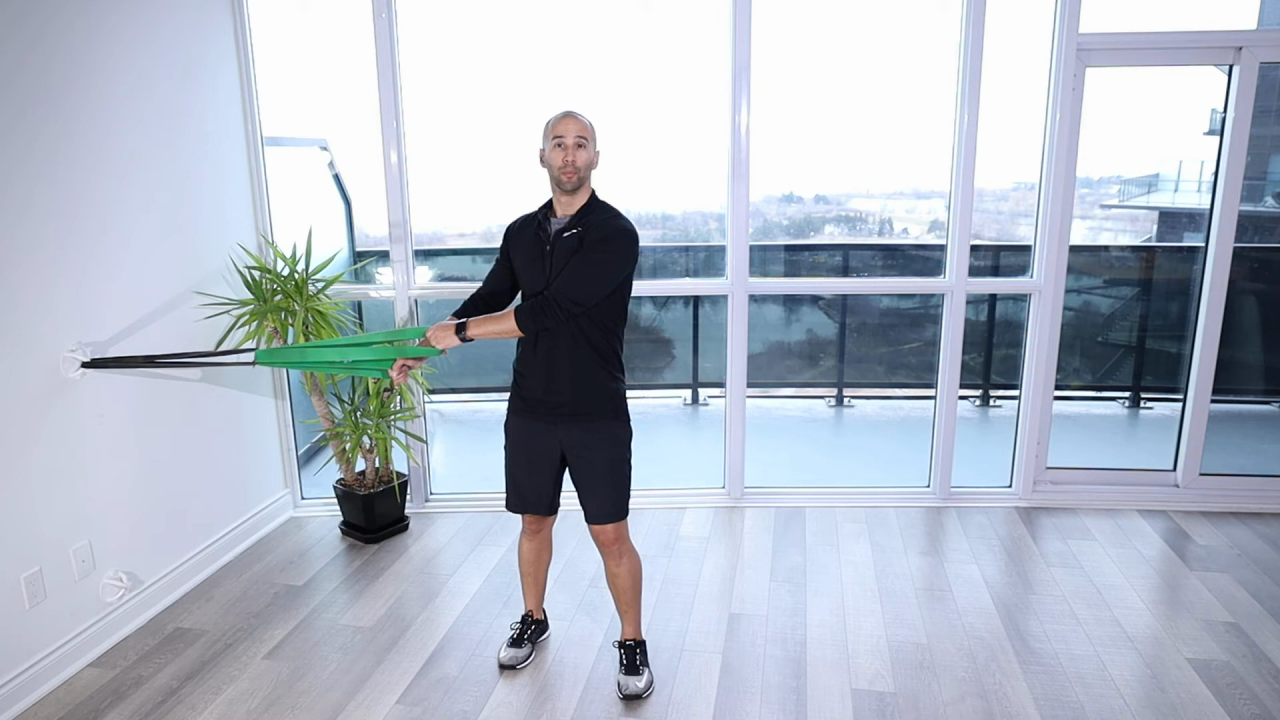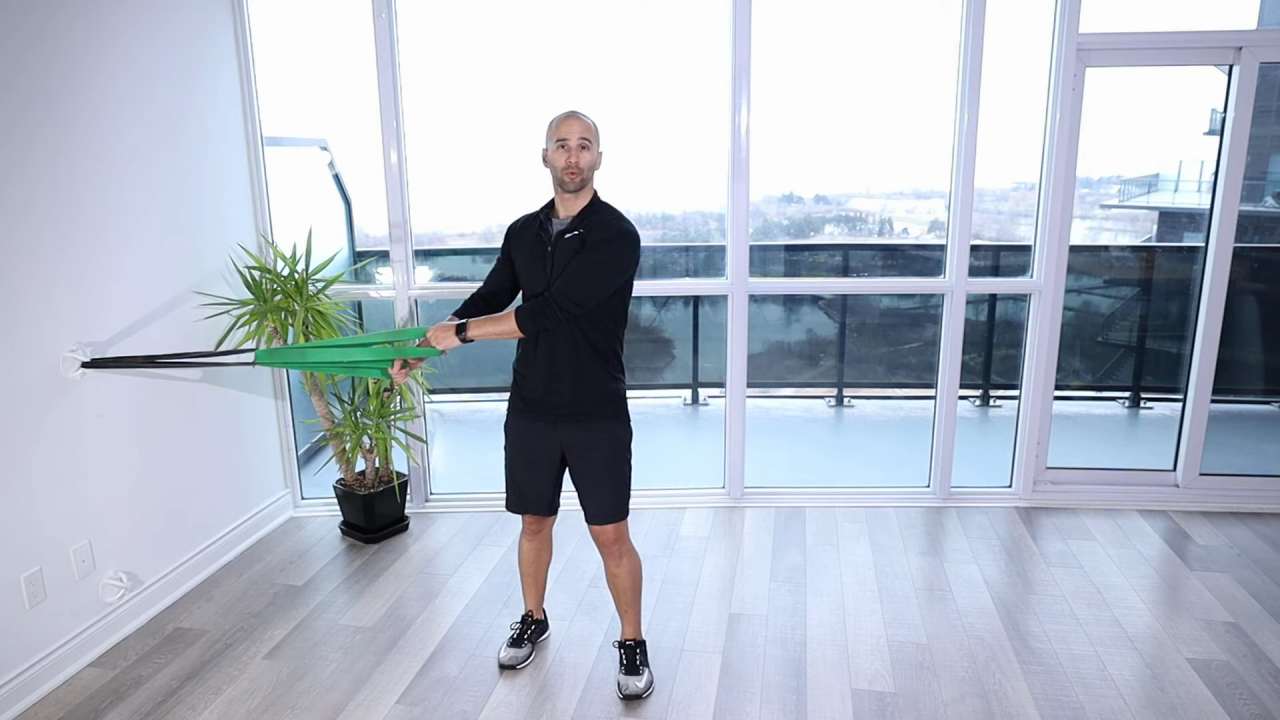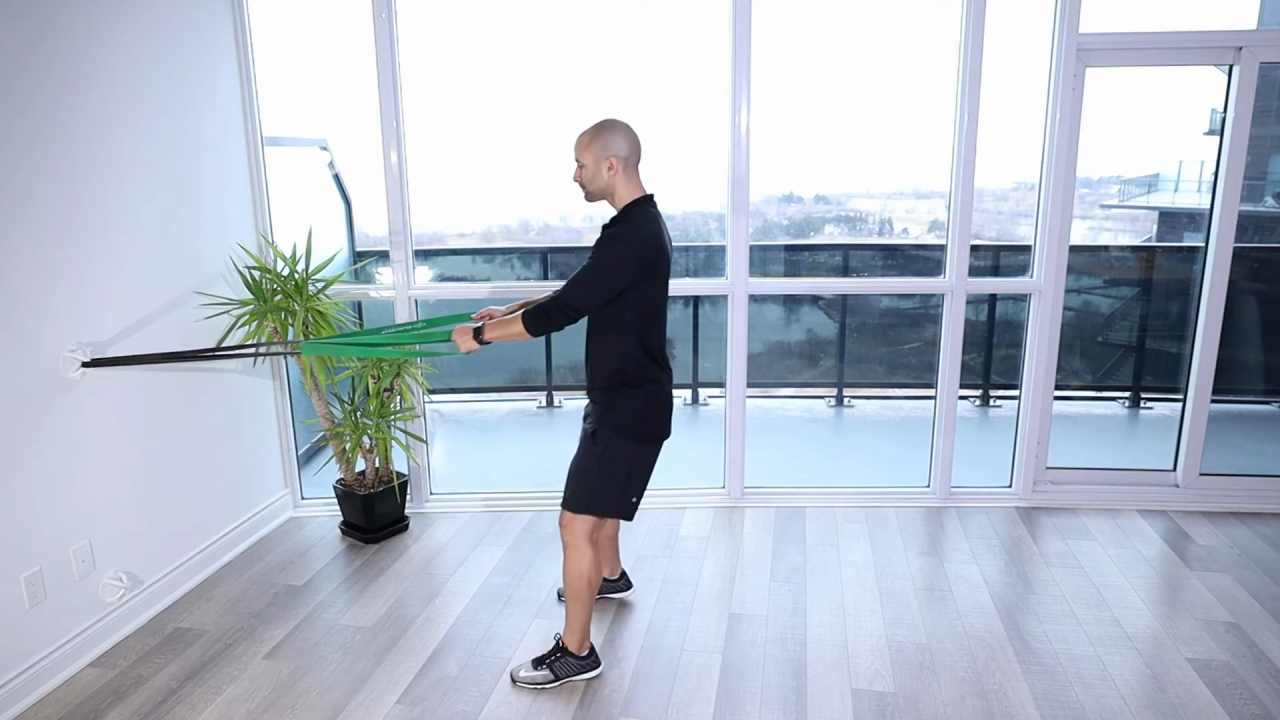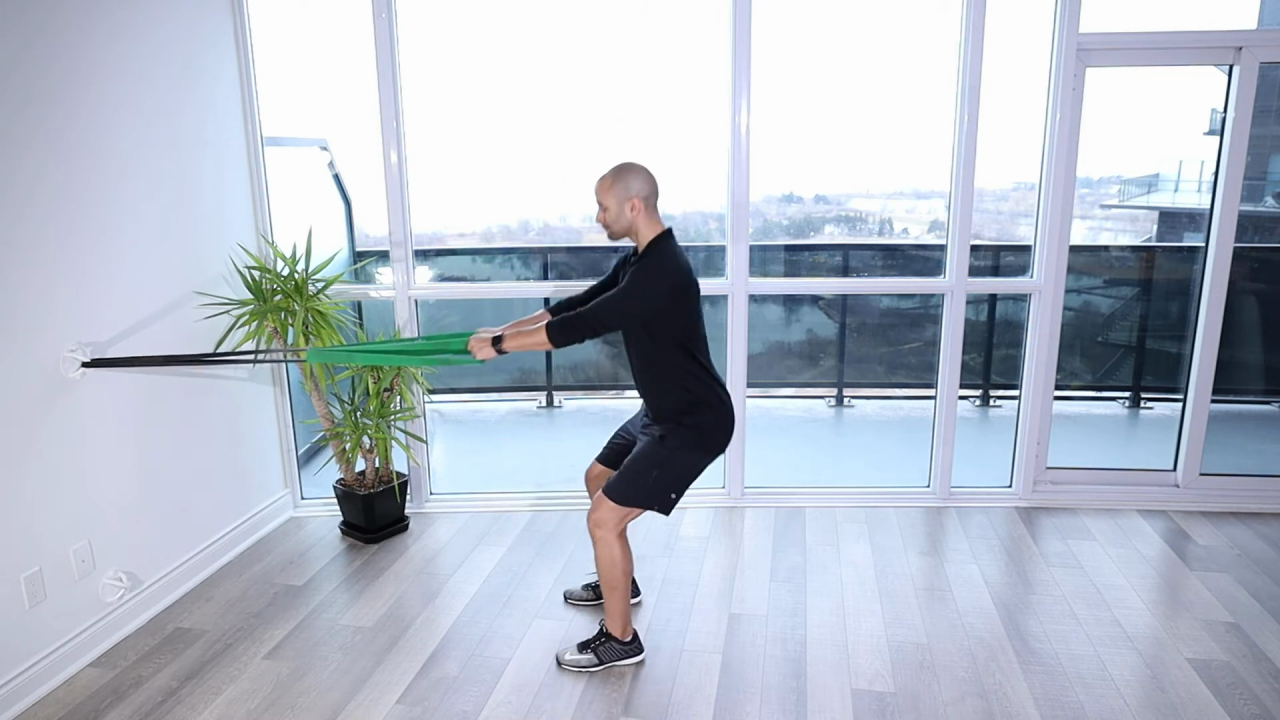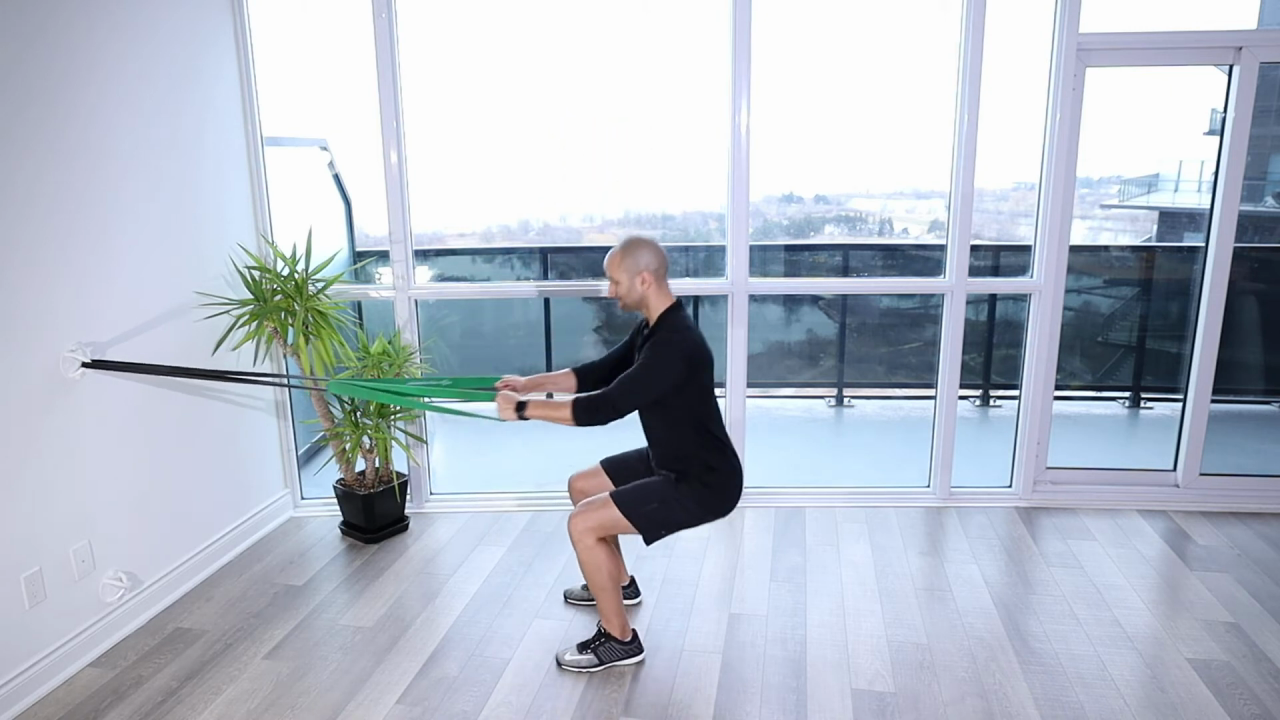
dt=1s
person 1, frame 1
left shoulder: (614, 233)
right shoulder: (521, 232)
left elbow: (550, 310)
right elbow: (487, 299)
left wrist: (460, 331)
right wrist: (422, 351)
left hip: (597, 416)
right hip: (531, 411)
left knee: (611, 536)
right knee: (534, 523)
left ankle: (632, 644)
right ankle: (533, 620)
person 1, frame 2
left shoulder: (615, 234)
right shoulder: (523, 232)
left elbow: (551, 311)
right elbow: (488, 298)
left wrist: (461, 333)
right wrist: (425, 348)
left hip: (597, 414)
right hip: (531, 409)
left knee: (611, 536)
right knee: (534, 522)
left ankle: (632, 644)
right ankle: (533, 619)
person 1, frame 3
left shoulder: (631, 238)
right shoulder: (636, 226)
left elbow: (563, 311)
right elbow: (577, 293)
left wrist: (482, 335)
right wrist: (506, 311)
left hip: (630, 406)
right hip: (621, 396)
left knee: (577, 524)
right knee: (596, 500)
left ankle: (575, 651)
right ankle: (611, 577)
person 1, frame 4
left shoulder: (662, 272)
right shoulder: (640, 261)
left elbow: (584, 325)
right elbow: (580, 304)
left wrist: (501, 344)
right wrist: (506, 330)
left hip: (695, 426)
right hip: (665, 412)
left knee: (603, 518)
right knee: (598, 479)
left ankle: (619, 638)
right ankle: (620, 582)
person 1, frame 5
left shoulder: (674, 347)
right shoulder: (653, 329)
left elbow: (603, 408)
right elbow: (600, 373)
left wrist: (523, 408)
right wrist: (531, 382)
left hip: (703, 483)
right hip: (671, 462)
left knee: (584, 523)
right knee: (583, 486)
left ankle: (619, 639)
right ankle: (619, 583)
